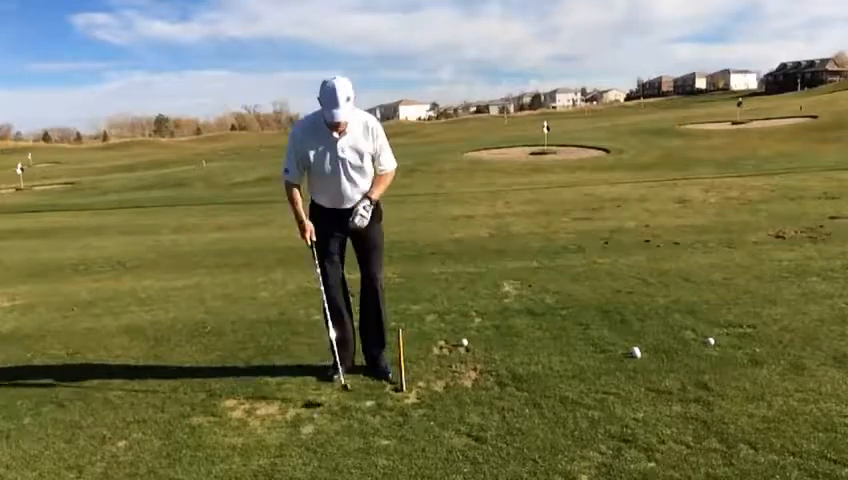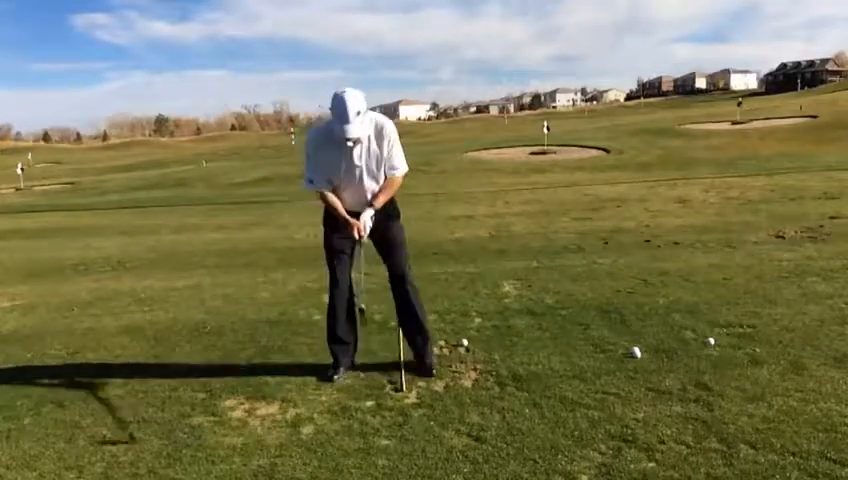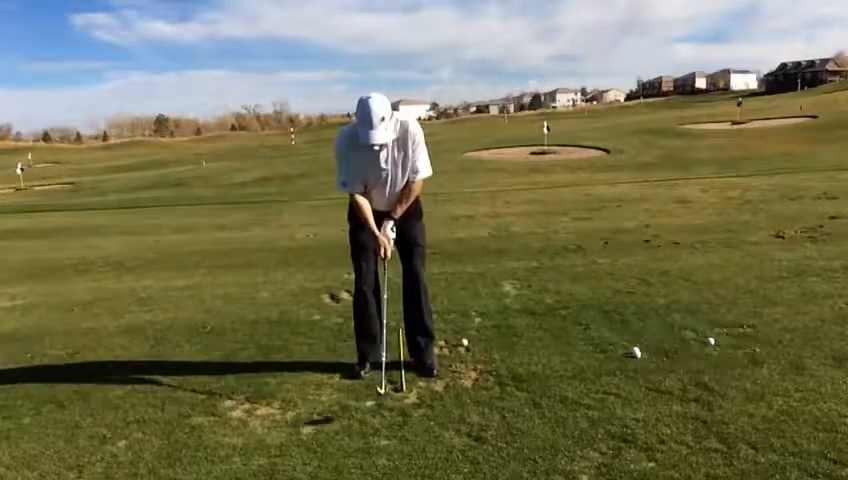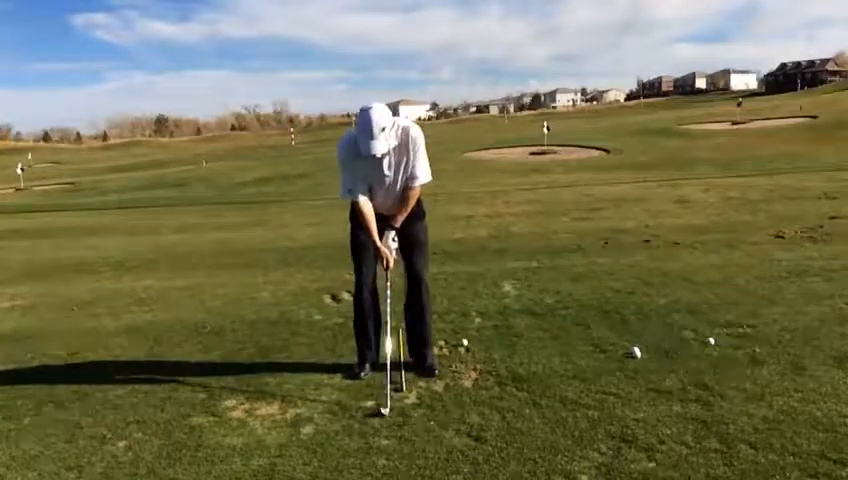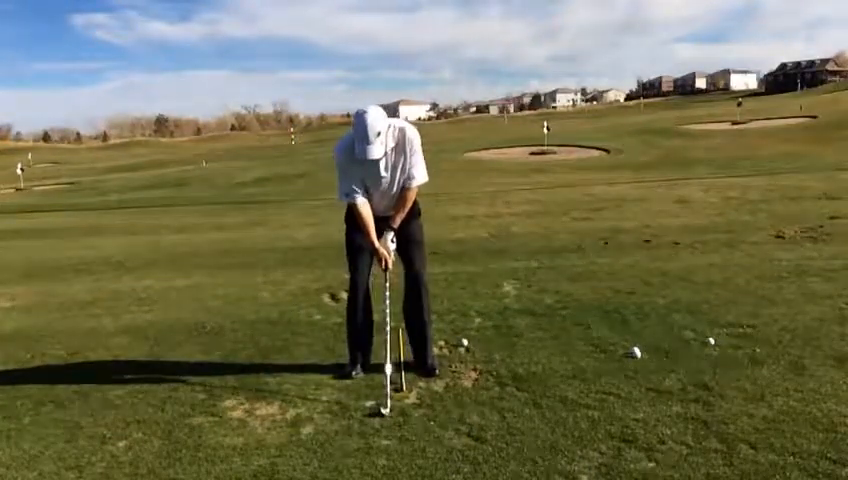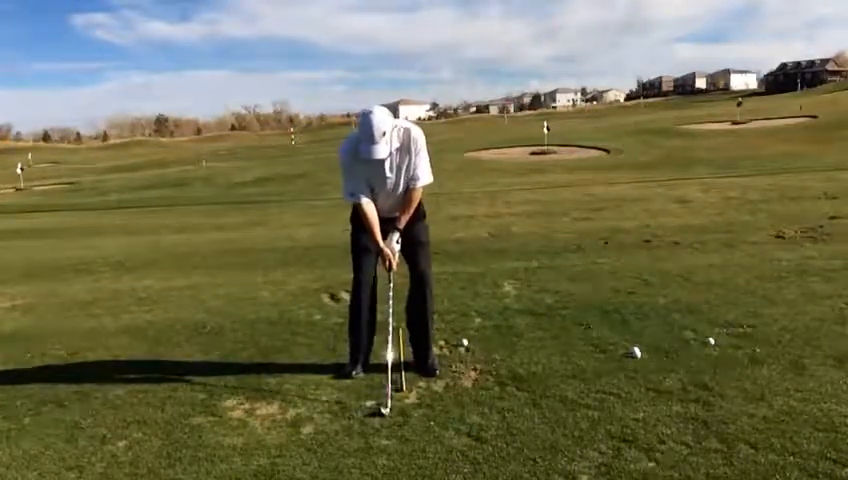
dt=0.4s
person 1, frame 1
left shoulder: (369, 125)
right shoulder: (302, 131)
left elbow: (387, 169)
right elbow: (292, 180)
left wrist: (369, 201)
right wrist: (301, 219)
left hip: (363, 212)
right hip: (325, 214)
left knee: (373, 283)
right knee: (332, 285)
left ankle: (375, 357)
right ankle: (342, 357)
person 1, frame 2
left shoulder: (383, 127)
right shoulder: (317, 139)
left elbow: (396, 174)
right elbow: (322, 189)
left wrist: (371, 209)
right wrist: (348, 220)
left hip: (382, 209)
right hip: (340, 215)
left knee: (401, 276)
right knee: (340, 285)
left ankle: (422, 351)
right ankle: (342, 357)
person 1, frame 3
left shoulder: (409, 130)
right shoulder: (345, 140)
left elbow: (416, 179)
right elbow: (354, 192)
left wrist: (393, 219)
right wrist: (375, 233)
left hip: (405, 209)
right hip: (365, 214)
left knee: (415, 278)
right knee: (365, 281)
left ankle: (422, 353)
right ankle: (368, 354)
person 1, frame 4
left shoulder: (411, 134)
right shoulder: (348, 147)
left elbow: (415, 185)
right elbow: (360, 199)
left wrist: (394, 228)
right wrist: (377, 243)
left hip: (407, 211)
right hip: (368, 214)
left knee: (418, 278)
right knee: (364, 283)
left ankle: (423, 355)
right ankle: (367, 356)
person 1, frame 5
left shoulder: (407, 135)
right shoulder: (344, 150)
left elbow: (411, 185)
right elbow: (357, 200)
left wrist: (391, 229)
right wrist: (375, 245)
left hip: (403, 212)
right hip: (363, 216)
left knee: (417, 277)
right knee: (358, 283)
left ankle: (423, 355)
right ankle: (358, 358)
person 1, frame 6
left shoulder: (412, 136)
right shoulder: (349, 150)
left elbow: (417, 186)
right elbow: (362, 200)
left wrist: (397, 230)
right wrist: (380, 245)
left hip: (408, 213)
right hip: (369, 216)
left knee: (422, 278)
right knee: (363, 282)
left ankle: (424, 355)
right ankle: (358, 357)
